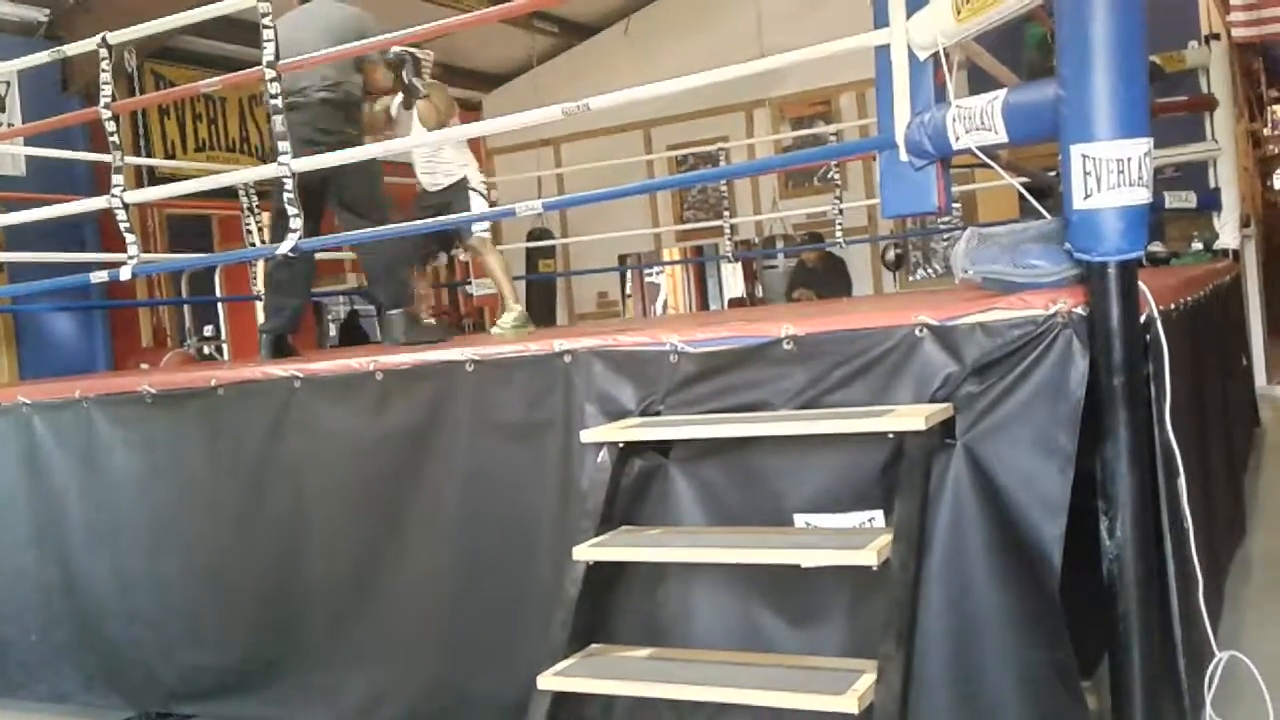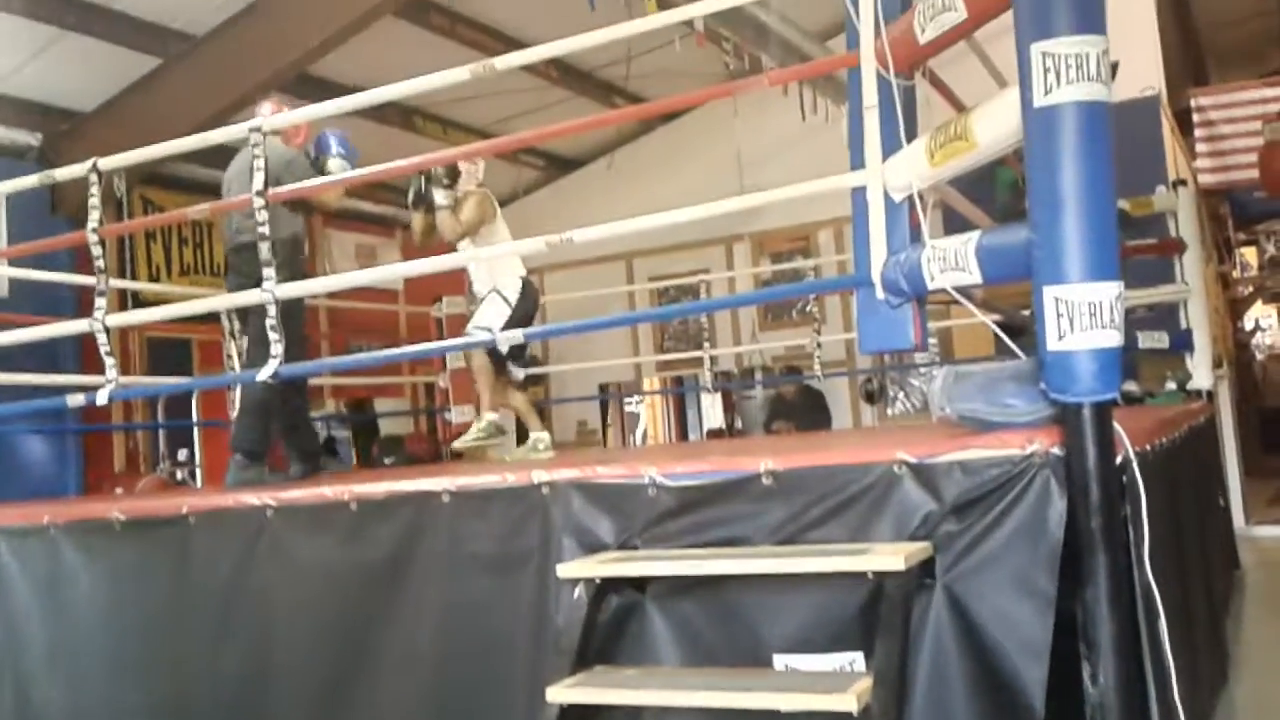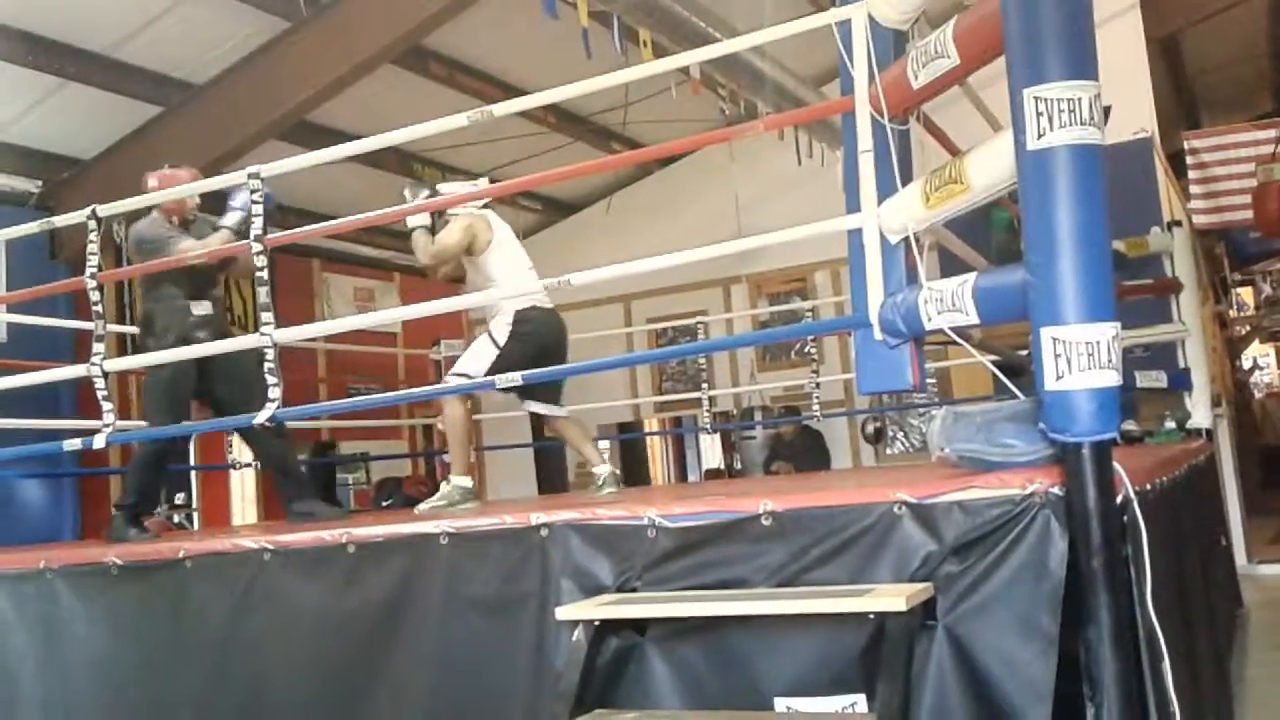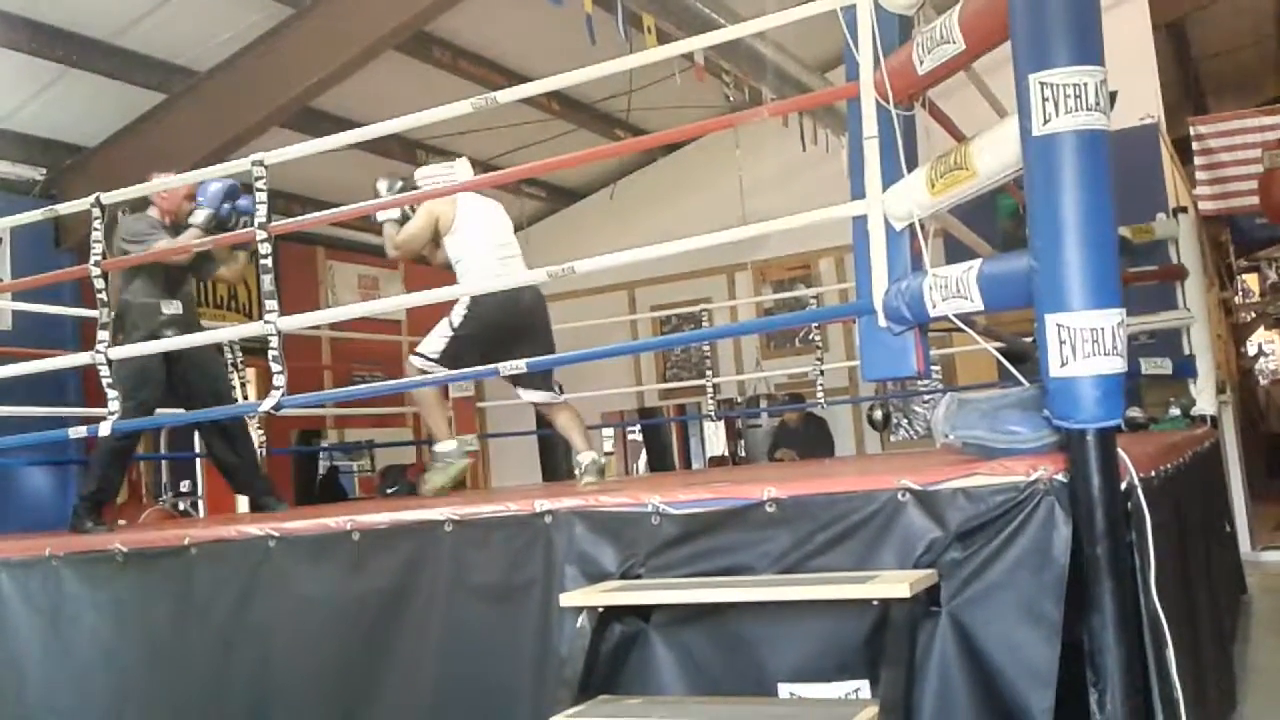
dt=0.7s
person 1, frame 1
left shoulder: (277, 30)
right elbow: (380, 83)
left hip: (287, 137)
right hip: (334, 133)
left knee: (289, 239)
right knee: (372, 222)
left ankle: (274, 335)
right ankle: (399, 317)
person 1, frame 2
left shoulder: (239, 162)
right shoulder: (282, 155)
right elbow: (328, 200)
left wrist: (311, 169)
right wrist: (337, 162)
left hip: (244, 271)
right hip: (273, 271)
left knee: (290, 365)
right knee: (269, 365)
left ankle: (306, 456)
right ankle: (246, 462)
person 1, frame 3
left shoulder: (199, 228)
right shoulder: (145, 232)
left elbow: (243, 260)
right elbow: (200, 256)
left wrist: (245, 218)
right wrist: (235, 217)
left hip: (213, 341)
right hip: (171, 345)
left knee: (258, 412)
right knee: (164, 431)
left ankle: (298, 499)
right ankle: (127, 517)
person 1, frame 4
left shoulder: (189, 234)
right shoulder: (133, 226)
left elbow: (230, 273)
right elbow: (178, 253)
right wrist: (207, 211)
left hip: (187, 339)
right hip: (143, 340)
left knee: (225, 414)
right knee: (126, 421)
left ankle: (258, 495)
right ankle: (88, 510)
person 2, frame 1
left shoulder: (435, 93)
right shoulder: (397, 102)
left elbow: (433, 123)
left hip: (462, 182)
right hip: (431, 192)
left knee: (477, 241)
right knee: (413, 258)
left ankle: (515, 312)
person 2, frame 2
left shoulder: (477, 198)
right shoulder: (457, 204)
left elbow: (452, 235)
right elbow: (419, 235)
left wrist: (440, 195)
right wrist: (419, 199)
left hip: (512, 288)
right hip: (498, 295)
left knee: (475, 341)
right knee: (501, 377)
left ankle: (489, 420)
right ankle: (539, 438)
person 2, frame 3
left shoulder: (468, 220)
right shoulder: (489, 225)
left elbow: (429, 258)
right elbow: (443, 269)
left wrist: (417, 221)
right wrist: (427, 225)
left hip: (521, 320)
right hip: (547, 321)
left knee: (453, 391)
right knee: (550, 411)
left ankle: (460, 484)
right ankle: (605, 474)
person 2, frame 4
left shoulder: (439, 205)
right shoulder: (491, 206)
left elbow: (397, 250)
left wrist: (388, 215)
right wrist: (406, 215)
left hip: (485, 301)
right hip: (529, 299)
left knee: (420, 368)
right knee: (547, 396)
left ankle: (448, 450)
right ankle: (588, 461)
